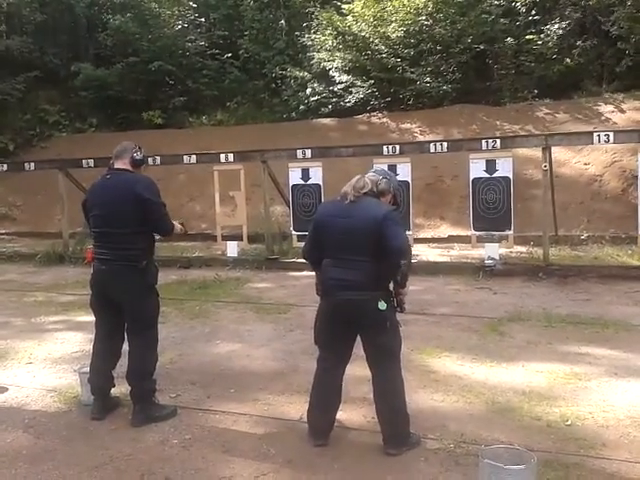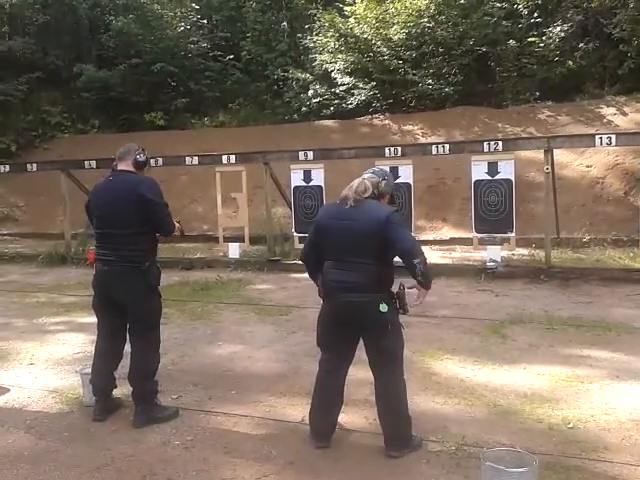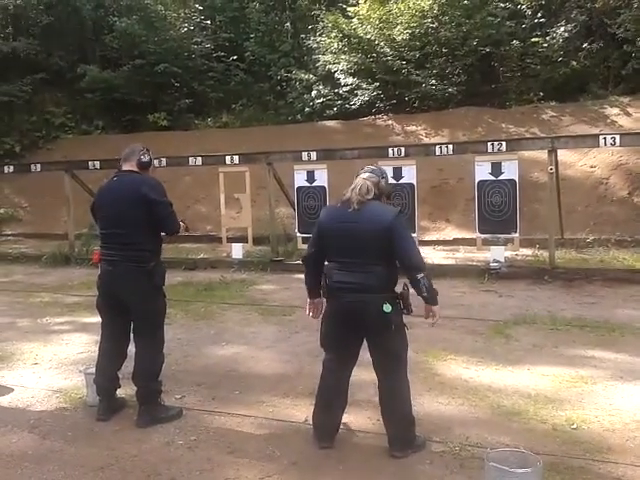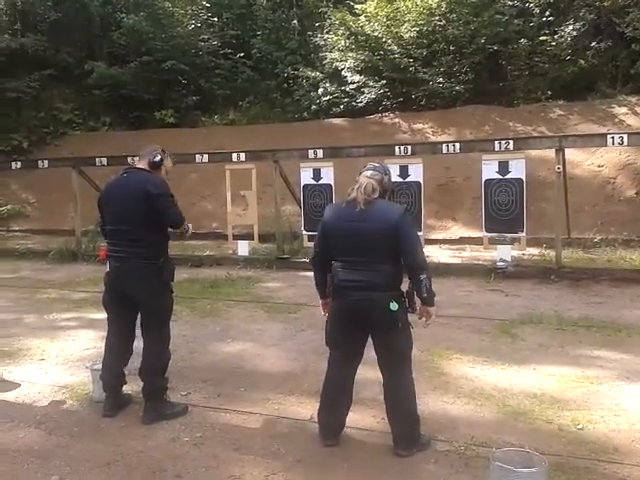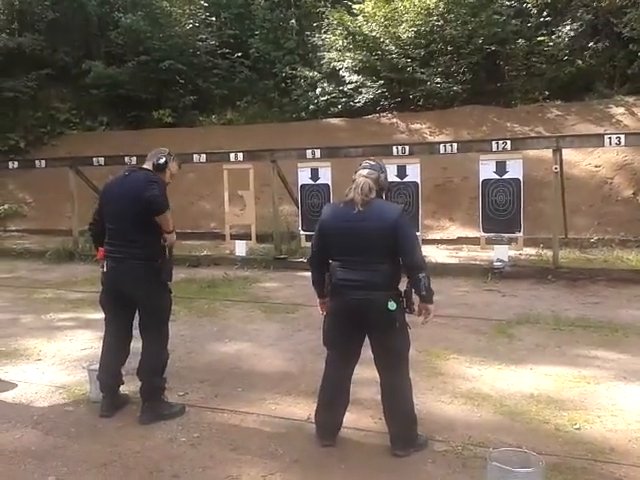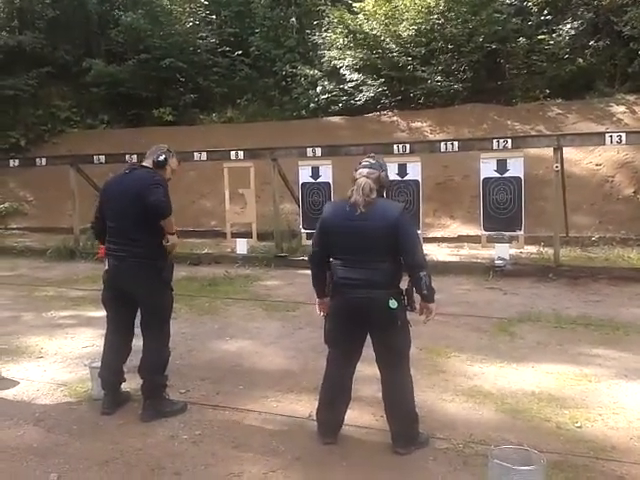
dt=0.3s
person 1, frame 1
left shoulder: (326, 210)
right shoulder: (384, 214)
left elbow: (310, 253)
right elbow: (401, 251)
right wrist: (399, 284)
left hip: (333, 300)
right hip: (372, 301)
left knee: (329, 364)
right knee: (386, 369)
left ankle: (318, 431)
right ankle: (396, 438)
person 1, frame 2
left shoulder: (326, 213)
right shoulder: (385, 215)
left elbow: (308, 255)
right elbow: (410, 252)
right wrist: (424, 282)
left hip: (335, 302)
right hip: (374, 304)
left knee: (331, 366)
right knee: (388, 371)
left ankle: (320, 432)
right ankle: (398, 440)
person 1, frame 3
left shoulder: (329, 215)
right shoulder: (390, 216)
left elbow: (312, 259)
right elbow: (411, 261)
left wrist: (314, 294)
right wrist: (429, 298)
left hip: (339, 304)
right hip: (379, 305)
left knee: (335, 368)
right knee: (392, 372)
left ankle: (324, 433)
right ankle: (402, 441)
person 1, frame 4
left shoulder: (332, 214)
right shoulder: (396, 215)
left elbow: (319, 259)
right elbow: (415, 262)
left wrist: (325, 295)
right wrist: (426, 299)
left hip: (345, 302)
right hip: (385, 303)
left knee: (340, 366)
right knee: (397, 371)
left ankle: (329, 431)
right ankle: (407, 439)
person 1, frame 5
left shoulder: (330, 213)
right shoulder: (393, 214)
left elbow: (316, 259)
right elbow: (414, 260)
left wrist: (323, 293)
right wrist: (426, 296)
left hip: (342, 302)
right hip: (383, 303)
left knee: (337, 367)
right knee: (394, 371)
left ankle: (326, 431)
right ankle: (404, 440)
person 1, frame 6
left shoulder: (331, 212)
right shoulder: (394, 213)
left elbow: (317, 258)
right elbow: (414, 259)
left wrist: (322, 293)
right wrist: (426, 296)
left hip: (344, 301)
right hip: (384, 301)
left knee: (338, 365)
right knee: (395, 369)
left ankle: (327, 429)
right ankle: (405, 438)
person 2, frame 1
left shoulder: (94, 189)
right shoulder: (142, 184)
left elbow: (97, 227)
right elbow: (162, 227)
right wrist: (175, 228)
left hip: (101, 271)
right hip: (134, 273)
left knee: (105, 335)
right knee: (142, 338)
left ankle: (100, 400)
right ankle: (143, 405)
person 2, frame 2
left shoulder: (98, 191)
right shoulder: (145, 185)
left elbow: (100, 227)
right elbow: (164, 227)
right wrist: (174, 227)
left hip: (104, 273)
right hip: (137, 274)
left knee: (107, 336)
right knee: (145, 340)
left ankle: (102, 401)
right ankle: (145, 407)
person 2, frame 3
left shoulder: (103, 191)
right shoulder: (148, 185)
right elbow: (170, 226)
right wrist: (179, 226)
left hip: (109, 273)
right hip: (142, 275)
left knee: (111, 336)
right knee: (149, 340)
left ankle: (106, 401)
right ankle: (149, 406)
person 2, frame 4
left shoulder: (110, 188)
right shoulder: (153, 183)
left elbow: (106, 229)
right elbow: (172, 218)
right wrist: (185, 226)
left hip: (117, 270)
right hip: (149, 271)
left knee: (118, 332)
right knee: (156, 336)
left ankle: (111, 397)
right ankle: (155, 403)
person 2, frame 5
left shoulder: (112, 186)
right shoulder: (150, 181)
left elbow: (96, 229)
right elbow: (157, 203)
right wrist: (169, 231)
left hip: (114, 270)
right hip: (147, 272)
left knee: (115, 333)
right knee: (154, 337)
left ankle: (109, 397)
right ankle: (152, 404)
person 2, frame 6
left shoulder: (112, 184)
right shoulder: (152, 180)
left elbow: (98, 227)
right elbow: (159, 206)
right wrist: (171, 233)
left hip: (115, 268)
right hip: (148, 270)
left knee: (117, 331)
right knee: (156, 335)
left ankle: (111, 395)
right ankle: (154, 401)
